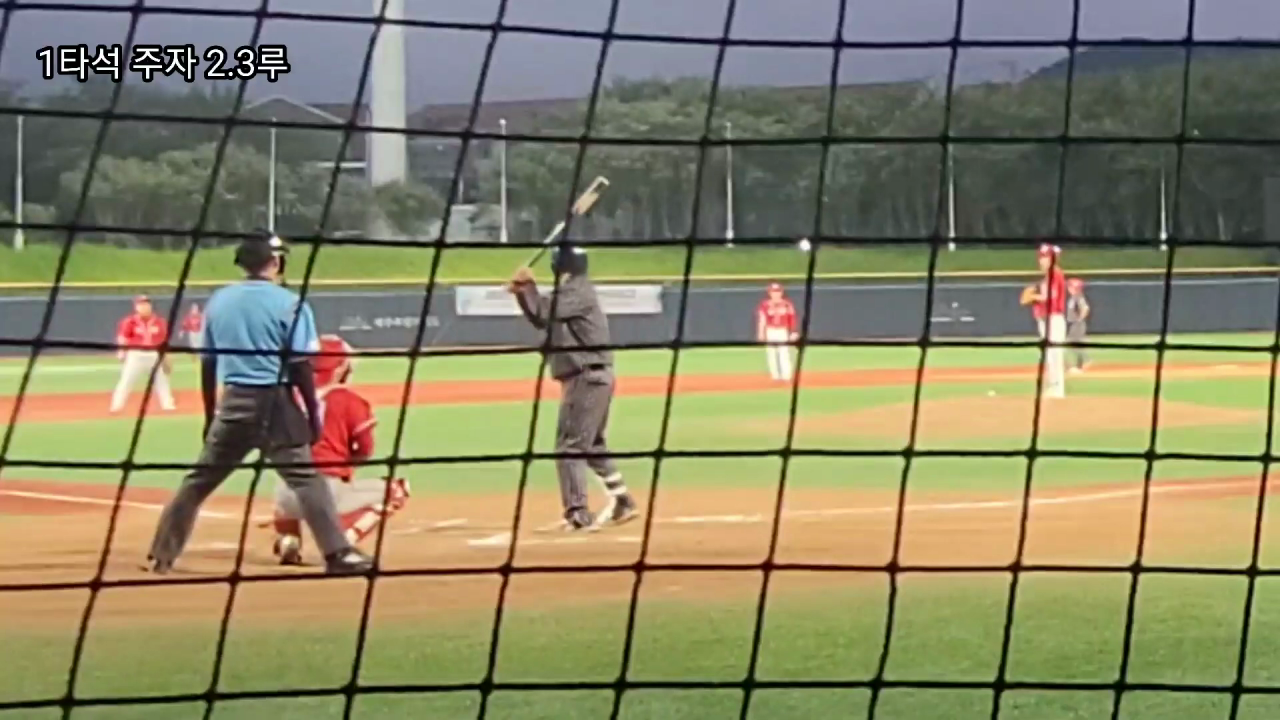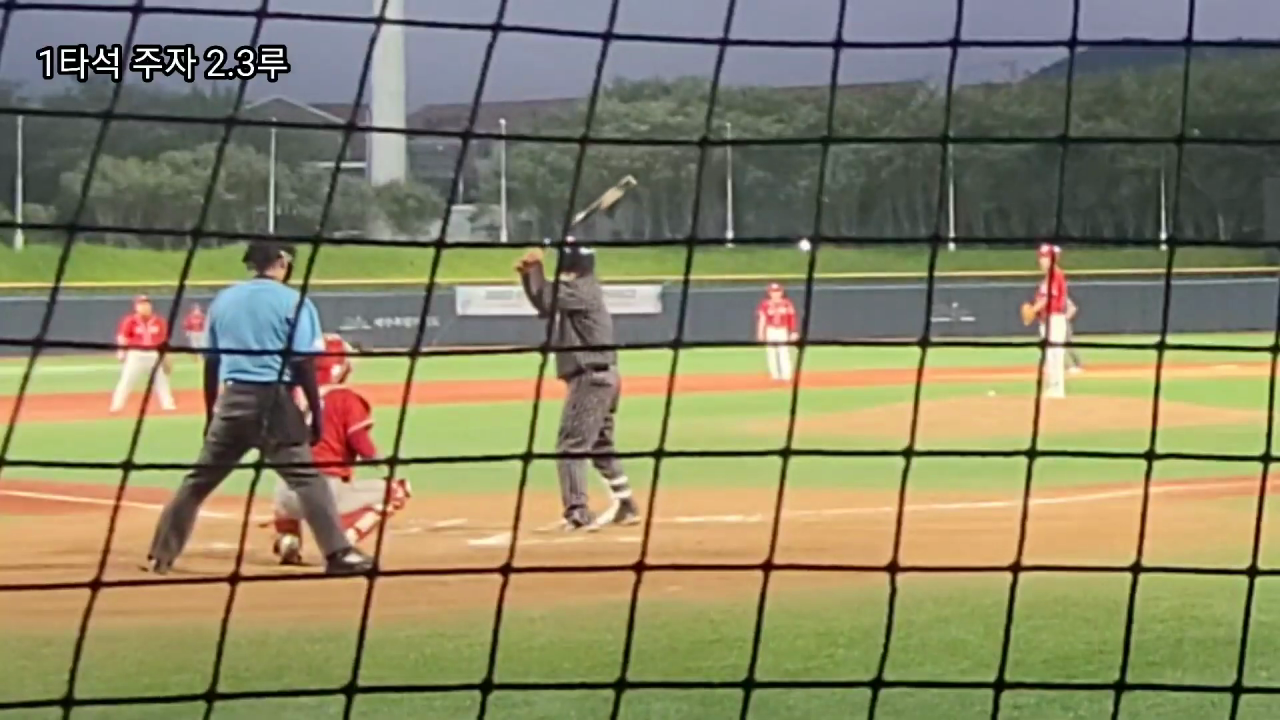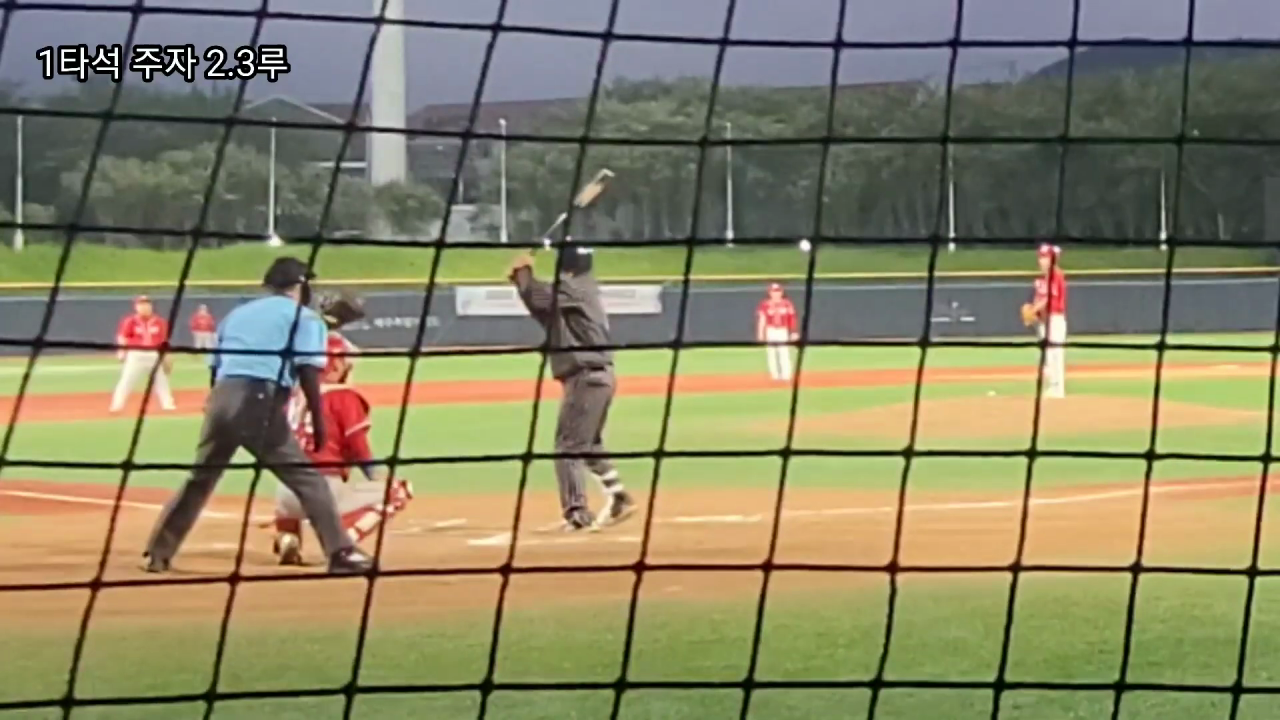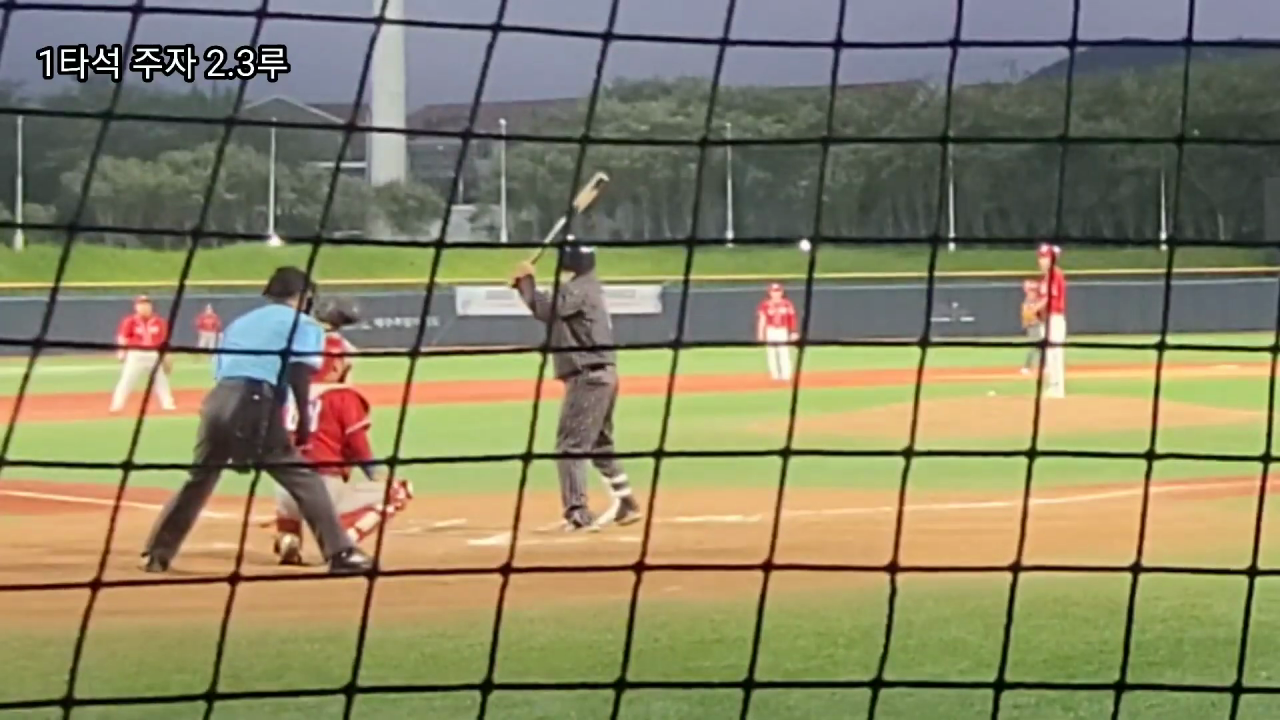
dt=0.4s
person 1, frame 1
left shoulder: (217, 301)
right shoulder: (289, 303)
left elbow: (208, 365)
right elbow: (300, 366)
left wrist: (210, 416)
right wrist: (313, 413)
left hip: (232, 404)
right hip: (274, 403)
left knee: (200, 480)
right knee: (306, 478)
left ankle: (160, 555)
right ankle: (338, 553)
person 1, frame 2
left shoulder: (222, 300)
right shoulder: (295, 302)
left elbow: (211, 362)
right elbow: (303, 364)
left wrist: (211, 413)
right wrist: (317, 412)
left hip: (231, 401)
right hip: (273, 402)
left knee: (199, 480)
right knee: (308, 478)
left ankle: (160, 555)
right ankle: (339, 553)
person 1, frame 3
left shoulder: (236, 313)
right shoulder: (304, 317)
left elbow: (215, 369)
right elbow: (307, 369)
left wrist: (222, 428)
right wrist: (318, 420)
left hip: (221, 399)
right hip: (261, 401)
left knee: (199, 480)
right knee: (308, 479)
left ankle: (157, 553)
right ankle: (341, 552)
person 1, frame 4
left shoulder: (239, 322)
right shoulder: (303, 323)
right elbow: (299, 367)
left wrist: (235, 445)
right wrist: (304, 416)
left hip: (218, 401)
right hip: (257, 403)
left knee: (198, 481)
right knee: (304, 480)
left ankle: (156, 555)
right ankle: (341, 553)
person 2, frame 1
left shoulder: (576, 291)
right shoulder: (574, 291)
left elbow: (545, 311)
right elbow: (540, 319)
left wrist: (529, 284)
right wrist: (521, 293)
left hip: (586, 378)
right hip: (595, 376)
left knee: (570, 447)
right knee: (593, 445)
left ankle: (579, 514)
right ankle: (622, 502)
person 2, frame 2
left shoulder: (582, 290)
right shoulder: (580, 290)
left elbow: (546, 296)
right elbow: (545, 305)
left wrist: (535, 267)
right wrist: (527, 275)
left hip: (590, 379)
right hip: (601, 377)
left knee: (570, 447)
right knee: (601, 446)
left ankle: (578, 514)
right ankle: (625, 506)
person 2, frame 3
left shoulder: (576, 288)
right shoulder: (580, 289)
left elbow: (538, 295)
right elbow: (544, 314)
left wrist: (525, 270)
right wrist: (520, 280)
left hip: (587, 378)
right hip: (597, 376)
left knee: (568, 448)
right knee: (588, 444)
left ankle: (578, 515)
right ankle: (618, 498)
person 2, frame 4
left shoulder: (577, 290)
right shoulder: (585, 287)
left elbow: (544, 309)
right elbow: (552, 314)
left wrist: (527, 280)
right wrist: (524, 286)
left hip: (588, 378)
right hip: (602, 376)
left knee: (570, 446)
right knee: (601, 445)
left ankle: (579, 514)
right ankle: (626, 504)
person 3, frame 1
right shoulder: (346, 398)
right elbow: (366, 449)
right wrist: (346, 460)
left hip: (287, 494)
right hip: (327, 491)
right knee: (395, 491)
left ankle: (287, 540)
person 3, frame 2
right shoulder: (344, 397)
right elbow: (362, 445)
left hip: (287, 493)
right hip: (325, 488)
right knee: (397, 490)
left ankle: (288, 541)
person 3, frame 3
left shoulder: (293, 393)
right shoulder: (344, 397)
right elbow: (359, 449)
right wrist: (379, 481)
left hip: (288, 492)
right knee: (398, 492)
left ankle: (288, 540)
person 3, frame 4
right shoulder: (343, 396)
right elbow: (359, 447)
right wrist: (378, 478)
left hip: (288, 491)
right hip: (325, 489)
right knee: (397, 492)
left ankle: (287, 539)
